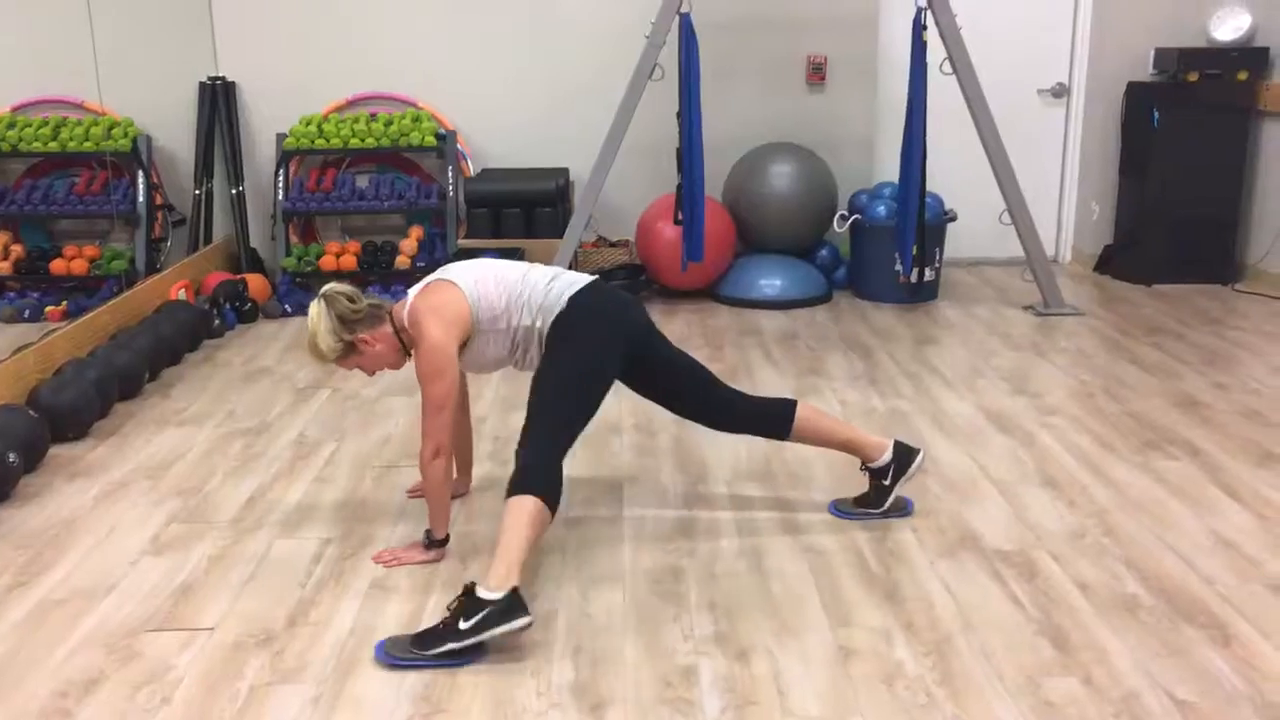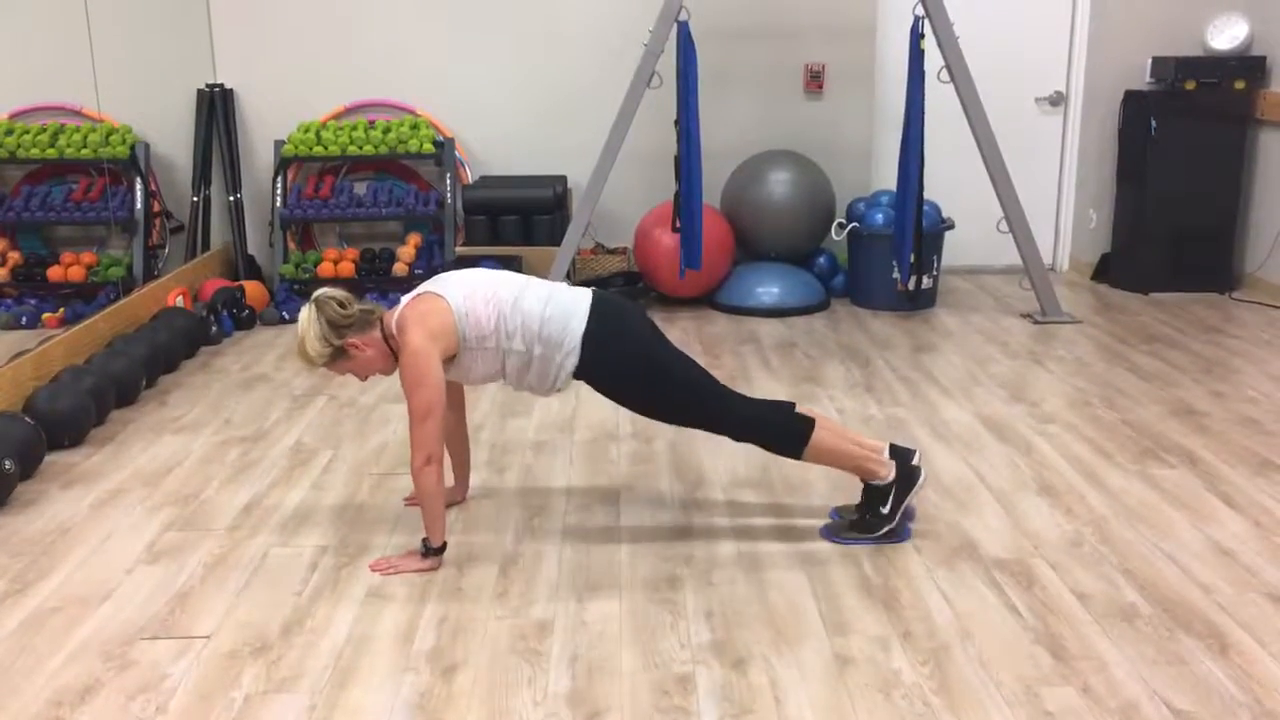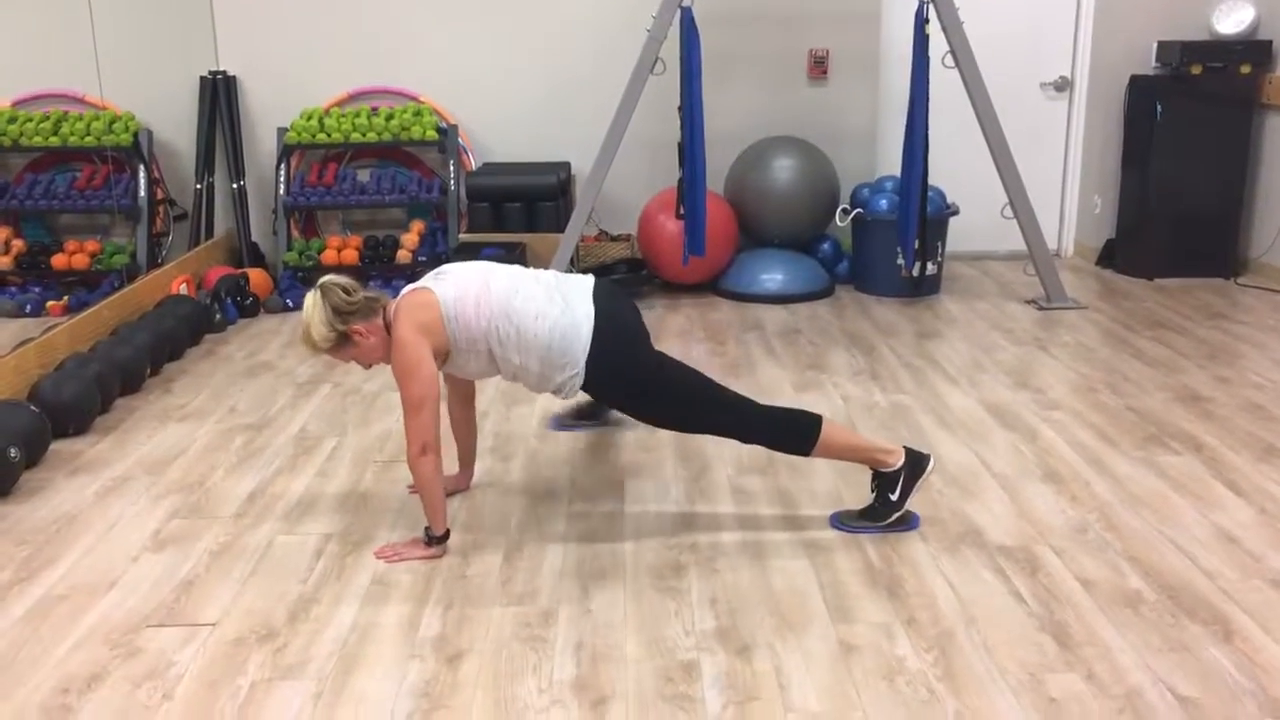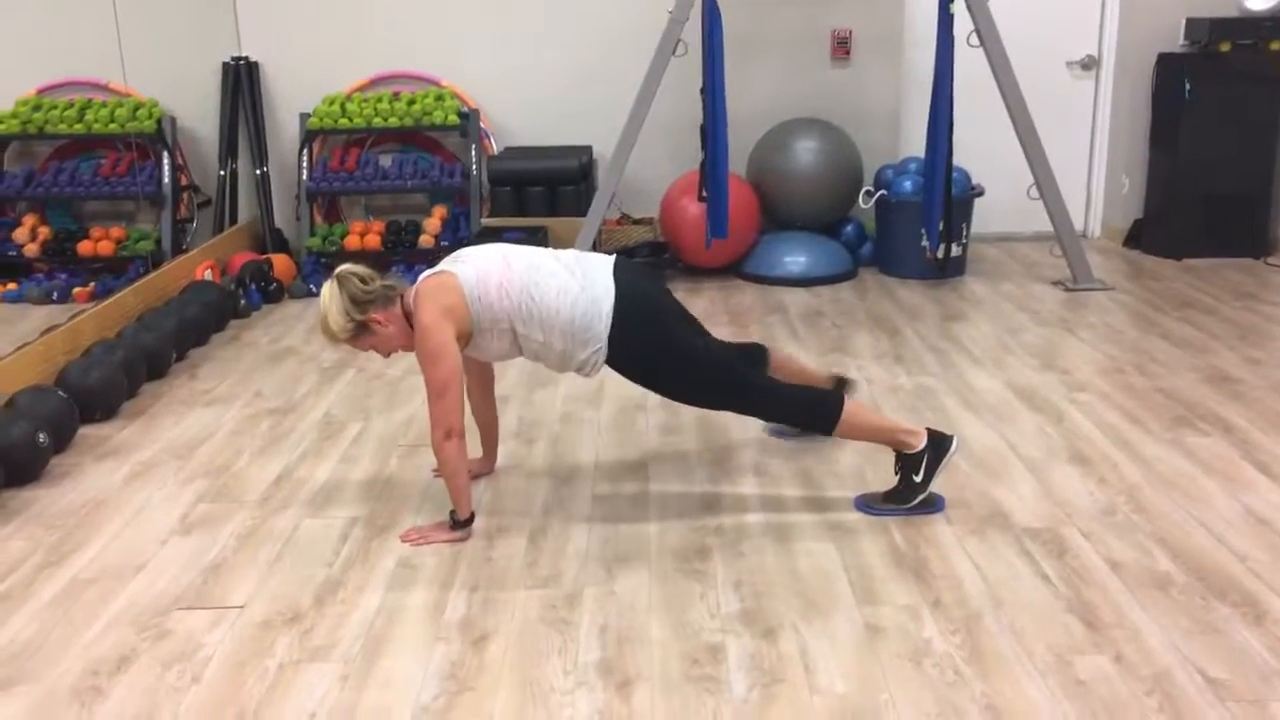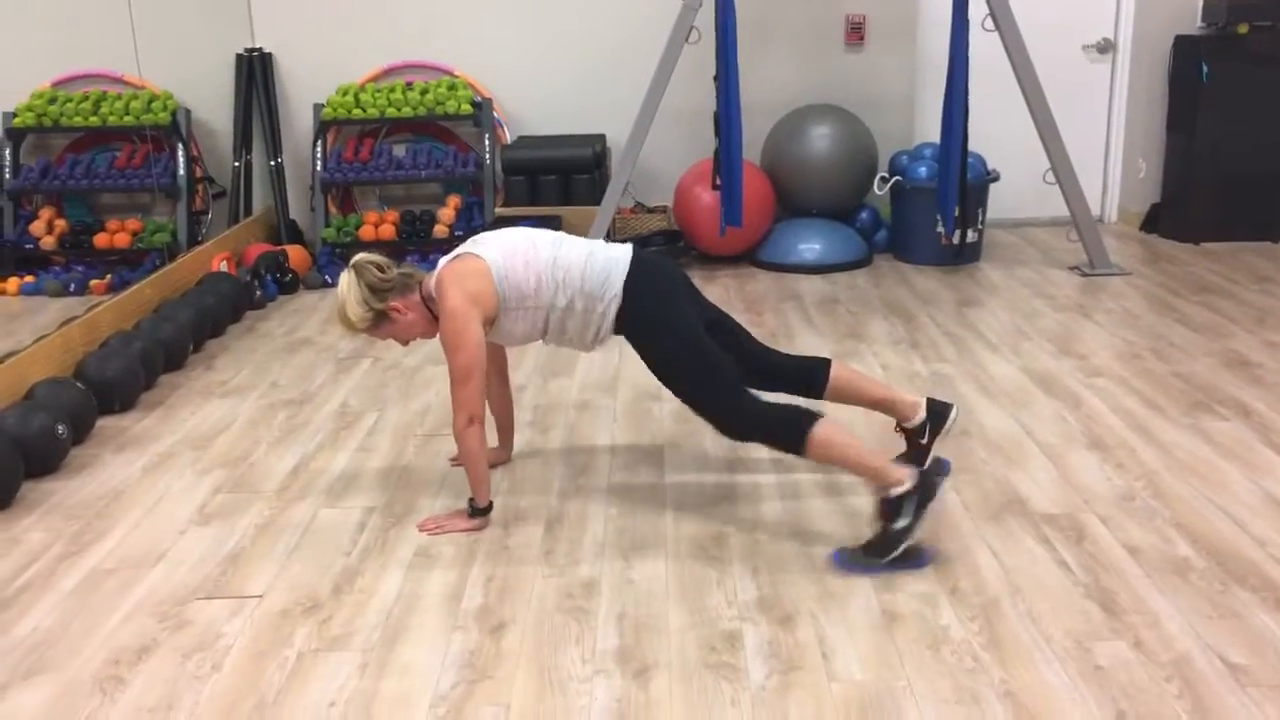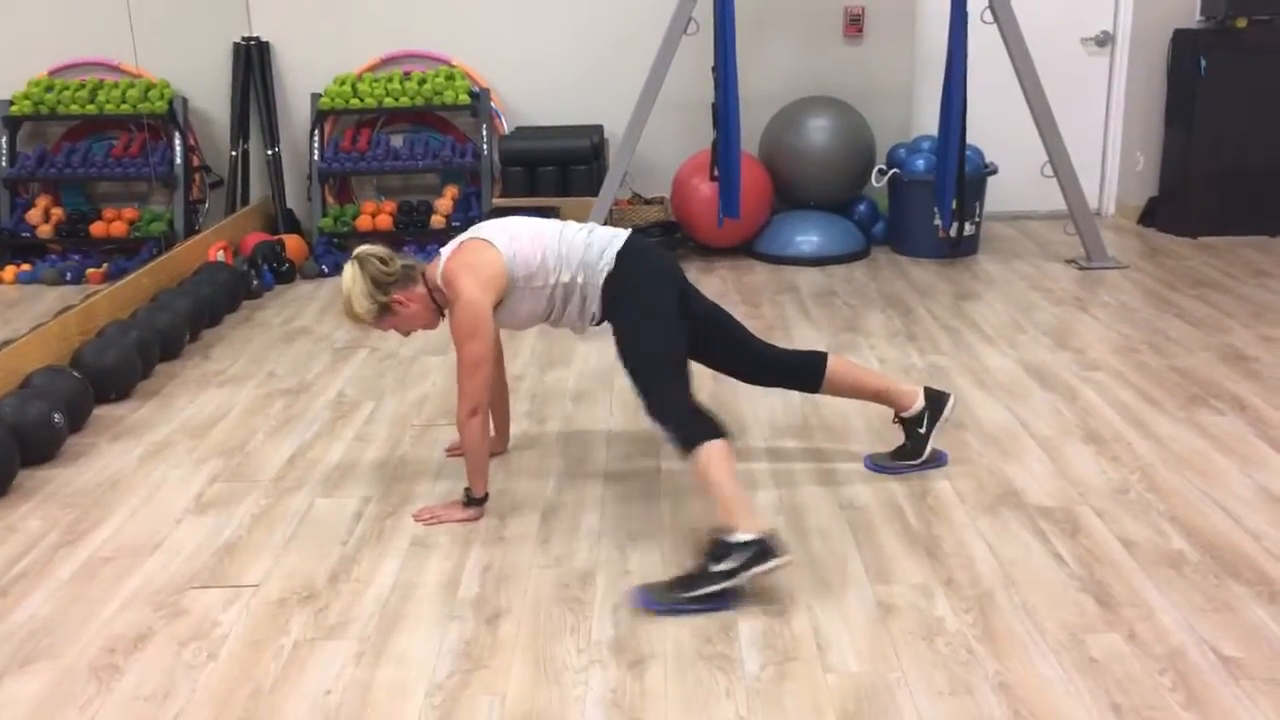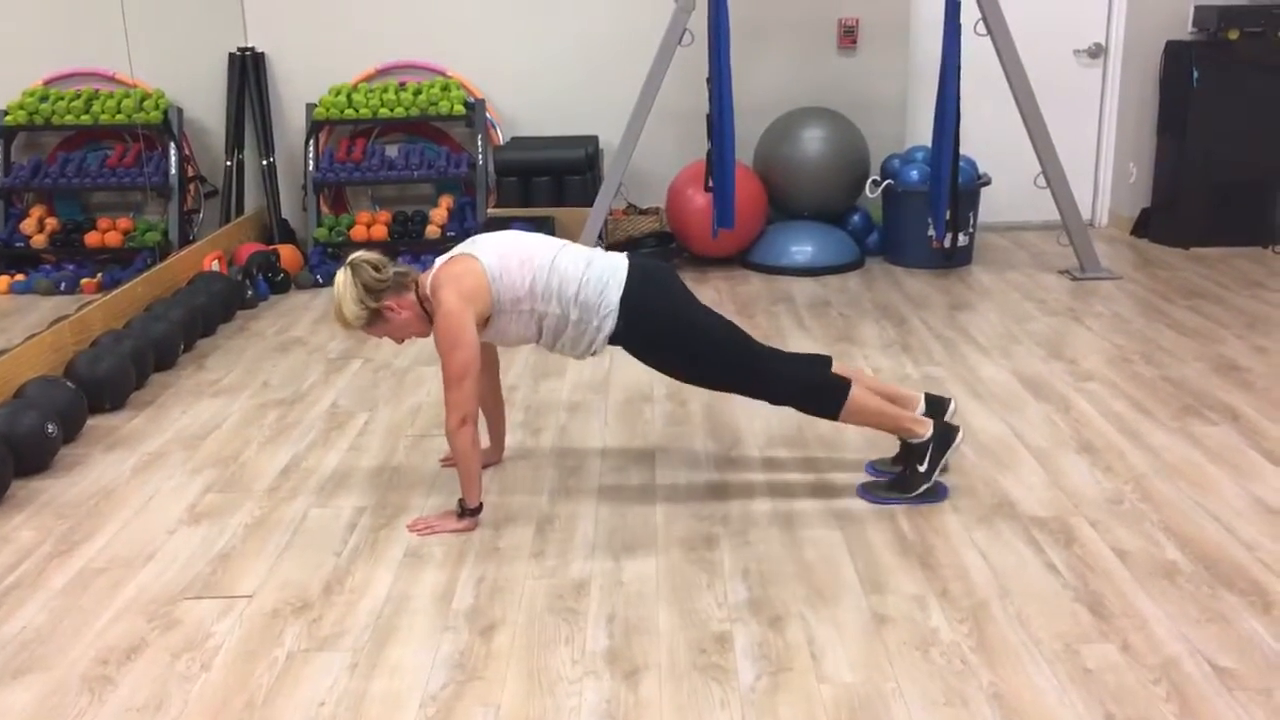
dt=0.7s
person 1, frame 1
left shoulder: (430, 327)
right shoulder: (418, 313)
left elbow: (434, 444)
right elbow: (457, 405)
left wrist: (435, 539)
right wrist: (460, 481)
left hip: (585, 319)
right hip: (601, 315)
left knee: (537, 454)
right knee: (726, 408)
left ankle: (494, 597)
right ankle: (882, 455)
person 1, frame 2
left shoulder: (414, 337)
right shoulder: (419, 318)
left elbow: (424, 454)
right elbow: (453, 410)
left wrist: (431, 549)
right wrist: (460, 487)
left hip: (599, 341)
right hip: (601, 324)
left knee: (728, 416)
right knee: (728, 409)
left ankle: (885, 475)
right ankle: (883, 453)
person 1, frame 3
left shoulder: (408, 330)
right shoulder: (427, 304)
left elbow: (421, 446)
right elbow: (461, 391)
left wrist: (434, 535)
right wrist: (464, 474)
left hip: (596, 349)
right hip: (594, 306)
left knee: (734, 418)
left ankle: (893, 462)
right ankle: (600, 406)
person 1, frame 4
left shoulder: (429, 315)
right shoulder: (444, 292)
left elbow: (445, 430)
right elbow: (479, 378)
left wrist: (459, 519)
right wrist: (488, 458)
left hip: (618, 322)
right hip: (617, 285)
left knee: (748, 393)
right knee: (716, 358)
left ankle: (915, 442)
right ankle: (826, 382)
person 1, frame 5
left shoulder: (455, 298)
right shoulder: (459, 280)
left elbow: (467, 416)
right elbow: (494, 366)
left wrist: (478, 506)
right wrist: (503, 447)
left hip: (634, 293)
right hip: (635, 278)
left knee: (735, 409)
right knee: (764, 368)
left ankle: (901, 483)
right ankle: (917, 411)
person 1, frame 6
left shoulder: (464, 284)
right shoulder: (452, 272)
left elbow: (471, 404)
right elbow: (493, 362)
left wrist: (473, 498)
right wrist: (498, 439)
left hip: (627, 274)
right hip: (630, 272)
left knee: (670, 402)
right knee: (760, 364)
left ankle: (744, 538)
right ankle: (915, 402)
person 1, frame 7
left shoulder: (449, 298)
right shoulder: (455, 278)
left elbow: (459, 415)
right elbow: (487, 374)
left wrist: (468, 509)
right wrist: (495, 447)
left hip: (631, 307)
right hip: (631, 287)
left knee: (765, 378)
right knee: (763, 365)
left ankle: (921, 432)
right ankle: (916, 402)
